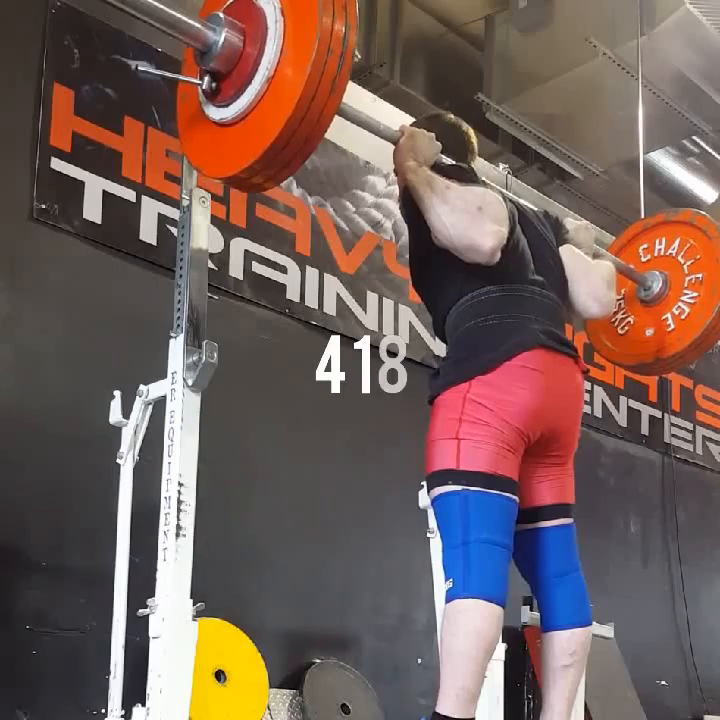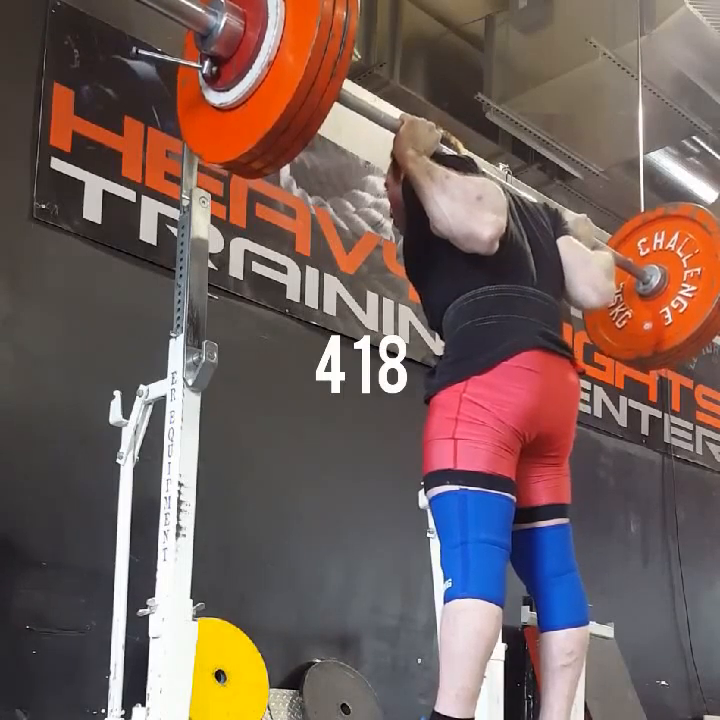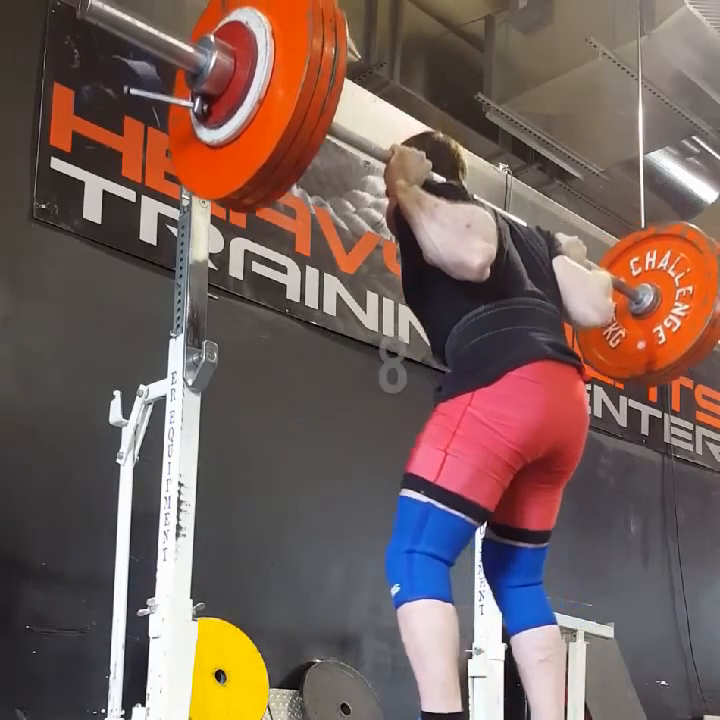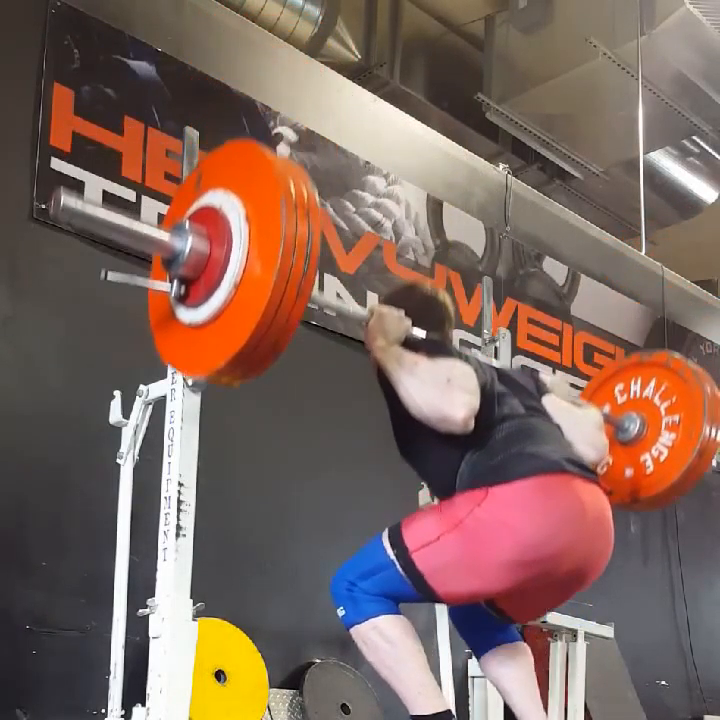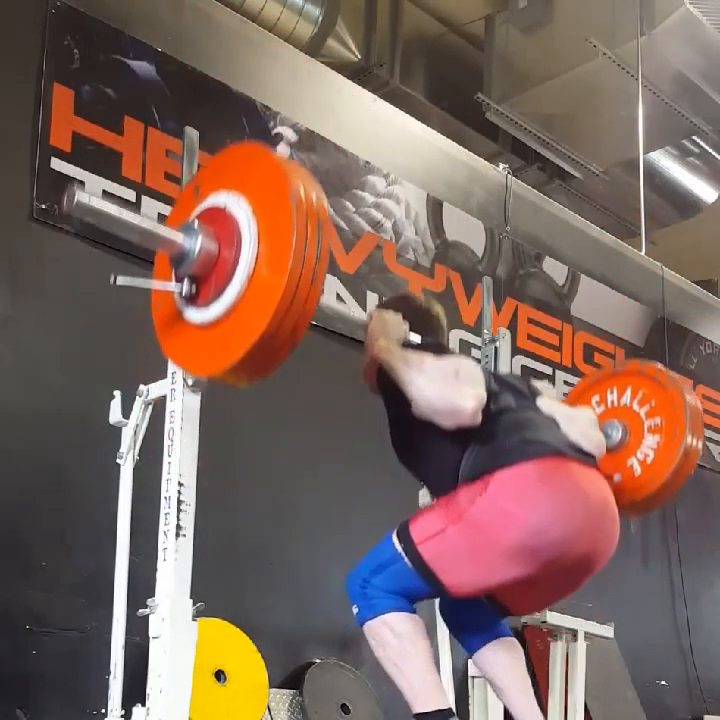
dt=1s
person 1, frame 1
left shoulder: (442, 185)
right shoulder: (534, 215)
left elbow: (481, 240)
right elbow: (596, 299)
left wrist: (413, 169)
right wrist: (585, 249)
left hip: (493, 375)
right hip: (558, 383)
left knee: (474, 559)
right knee: (555, 570)
person 1, frame 2
left shoulder: (442, 175)
right shoulder: (533, 210)
left elbow: (481, 227)
right elbow: (596, 289)
left wrist: (414, 156)
right wrist: (582, 239)
left hip: (490, 375)
right hip: (553, 383)
left knee: (471, 557)
right knee: (551, 568)
person 1, frame 3
left shoulder: (431, 204)
right shoulder: (523, 231)
left elbow: (472, 255)
right elbow: (596, 309)
left wrist: (405, 188)
right wrist: (573, 260)
left hip: (503, 389)
right hip: (564, 401)
left knee: (414, 557)
right knee: (515, 574)
person 1, frame 4
left shoulder: (416, 361)
right shoulder: (505, 375)
left elbow: (455, 409)
right elbow: (594, 447)
left wrist: (384, 348)
right wrist: (561, 400)
left hip: (528, 508)
right hip: (592, 525)
left knee: (357, 587)
right knee: (479, 613)
person 1, frame 5
left shoulder: (411, 365)
right shoulder: (499, 377)
left elbow: (462, 403)
right elbow: (591, 439)
left wrist: (387, 349)
right wrist: (544, 404)
left hip: (531, 495)
right hip: (596, 515)
left knee: (373, 586)
right knee: (469, 612)
